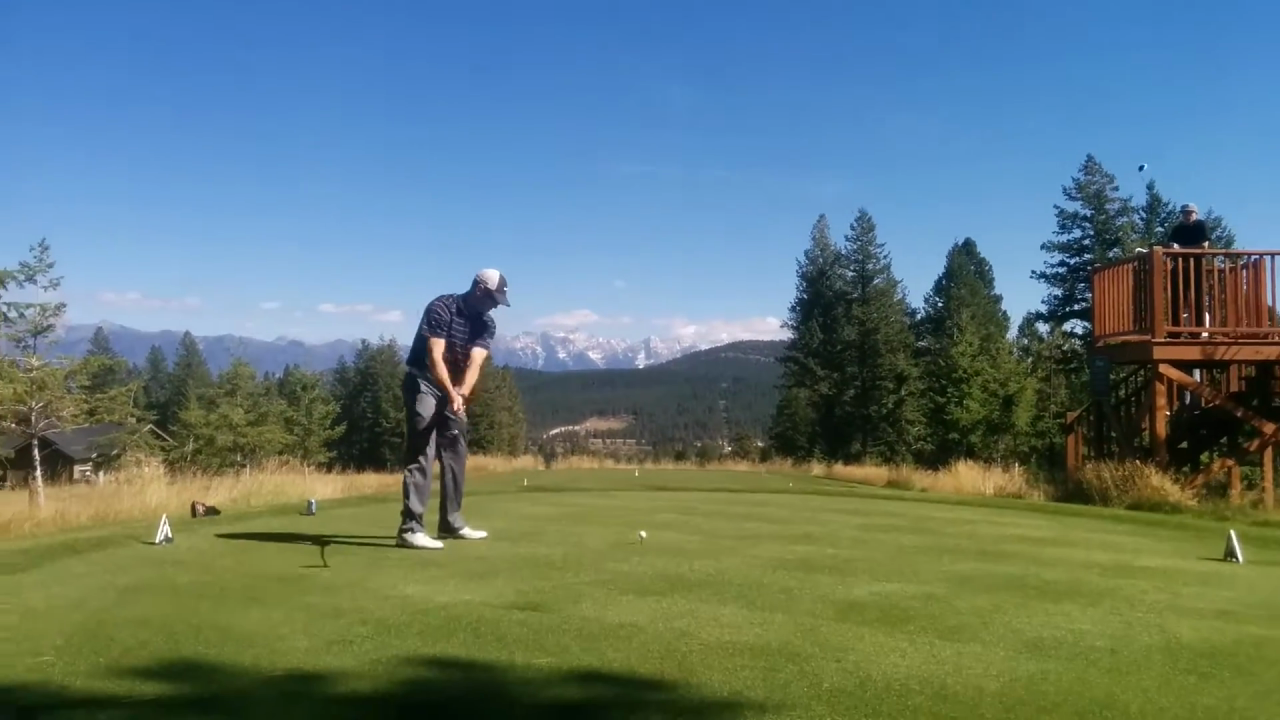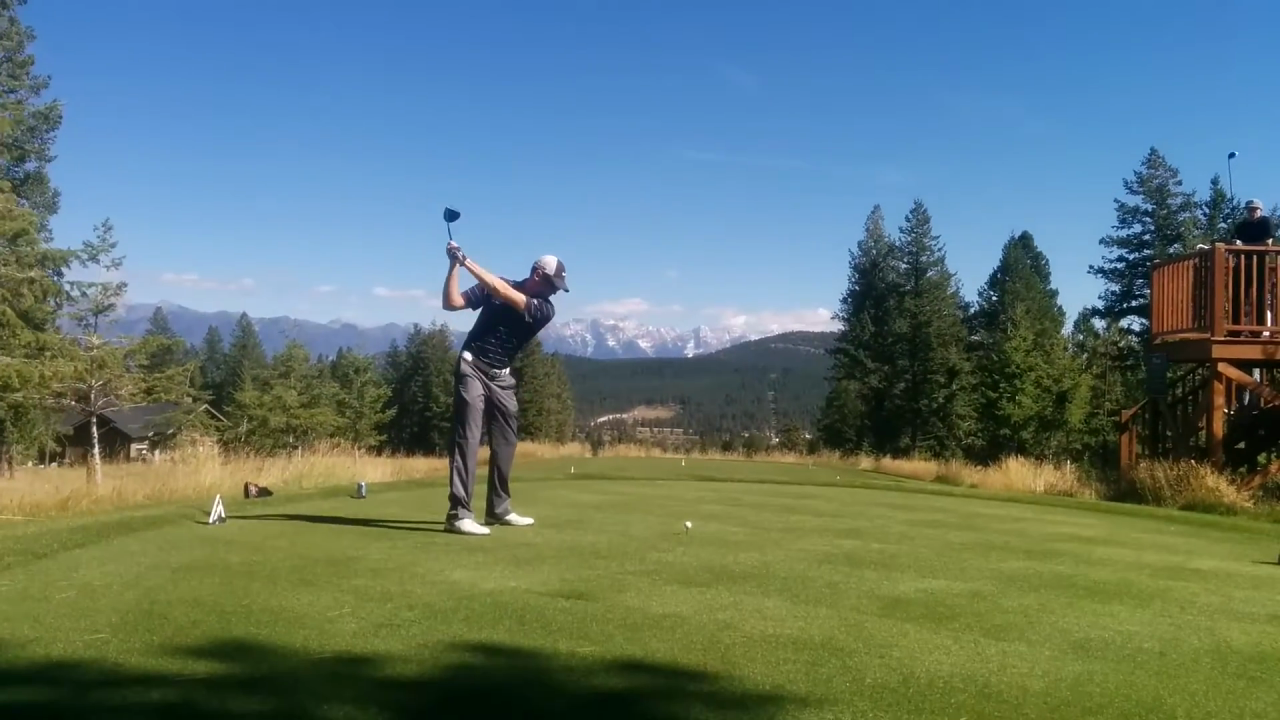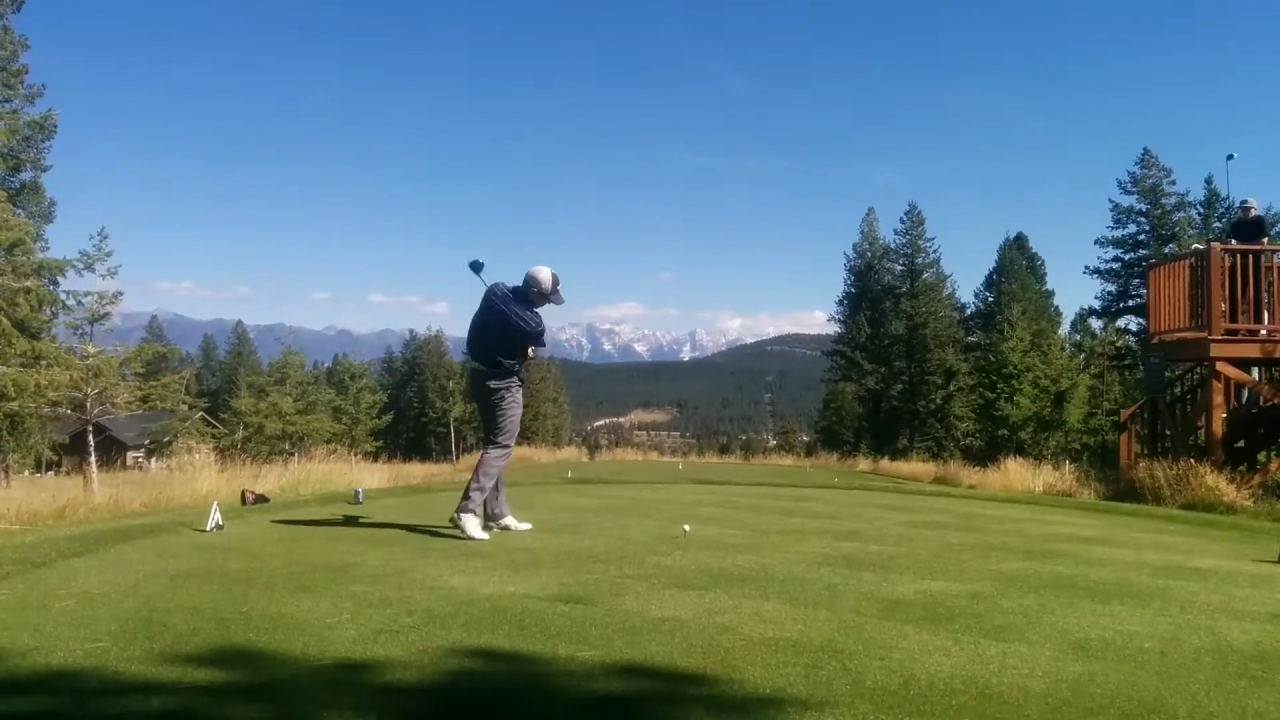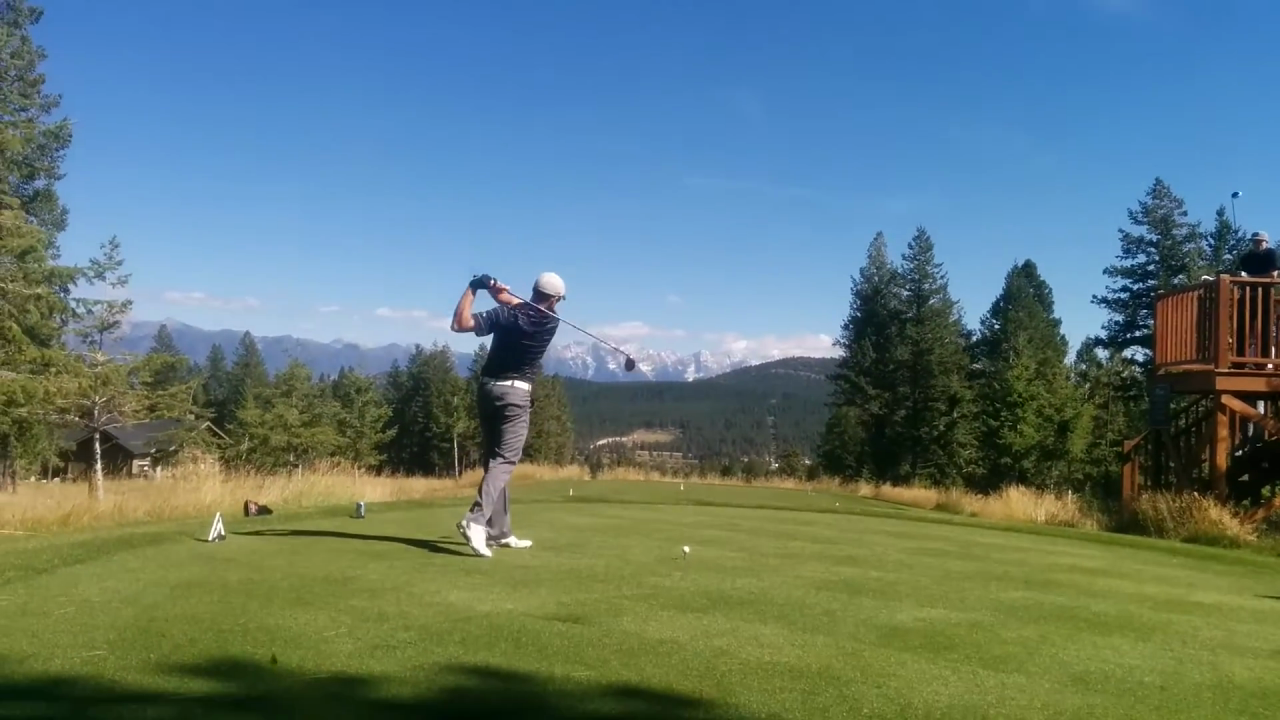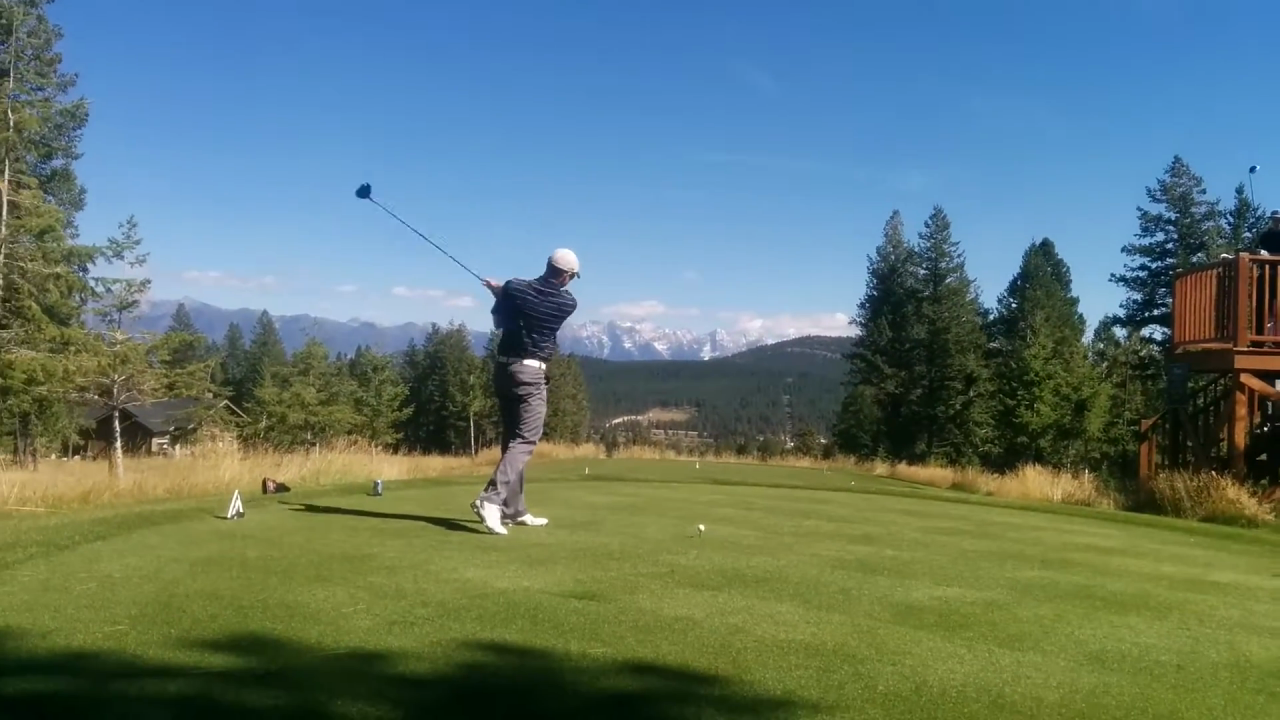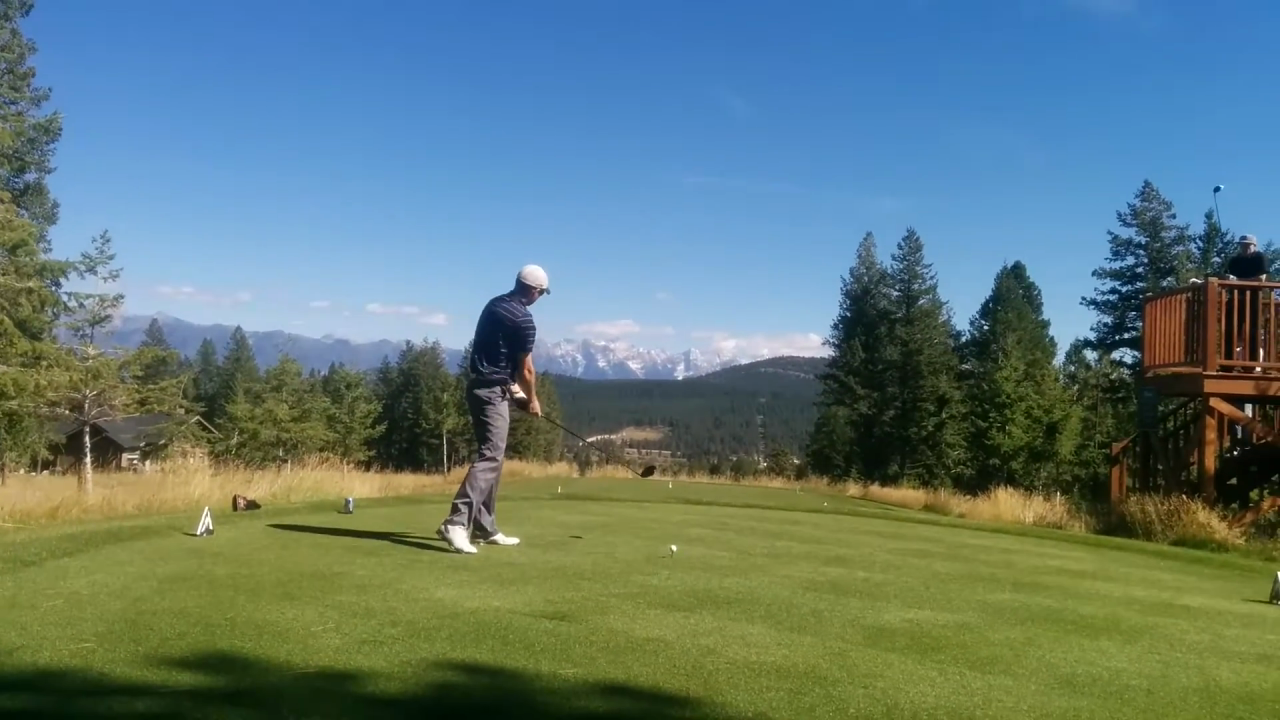
dt=0.4s
person 1, frame 1
left shoulder: (486, 325)
right shoulder: (442, 307)
left elbow: (474, 363)
right elbow: (435, 357)
left wrist: (461, 395)
right wrist: (450, 393)
left hip: (450, 390)
right hip: (422, 385)
left knee: (456, 454)
right knee: (422, 455)
left ankle: (451, 523)
right ankle: (411, 528)
person 1, frame 2
left shoulder: (544, 310)
right shoulder: (494, 286)
left elbow: (504, 293)
right elbow: (450, 303)
left wrist: (468, 263)
right wrist: (454, 265)
left hip: (501, 376)
right hip: (472, 368)
left knee: (505, 443)
right knee: (467, 440)
left ankle: (499, 509)
right ankle: (459, 514)
person 1, frame 3
left shoulder: (497, 290)
right shoulder: (532, 322)
right elbow: (533, 349)
right wrist: (526, 350)
left hip: (478, 375)
right hip: (502, 382)
left knee: (496, 444)
right knee: (499, 447)
left ankle: (497, 514)
right ankle: (467, 511)
person 1, frame 4
left shoulder: (506, 316)
right shoulder: (552, 321)
left elbow: (459, 324)
left wrist: (473, 288)
right wrist: (495, 287)
left hip: (488, 390)
right hip: (515, 394)
left knee: (495, 459)
right knee: (505, 461)
left ankle: (499, 531)
right ankle: (476, 520)
person 1, frame 5
left shoulder: (512, 289)
right shoulder: (568, 303)
left elbow: (499, 322)
right wrist: (500, 290)
left hip: (504, 369)
right hip: (530, 373)
left knee: (513, 439)
right knee: (525, 441)
left ankle: (514, 509)
right ankle: (491, 499)
person 1, frame 6
left shoulder: (495, 305)
right shoulder: (522, 319)
right elbow: (525, 369)
left wrist: (515, 390)
right wrist: (532, 400)
left hip: (485, 387)
right hip: (493, 391)
left knee: (493, 458)
right knee: (491, 457)
left ankle: (484, 528)
right ankle: (456, 523)
